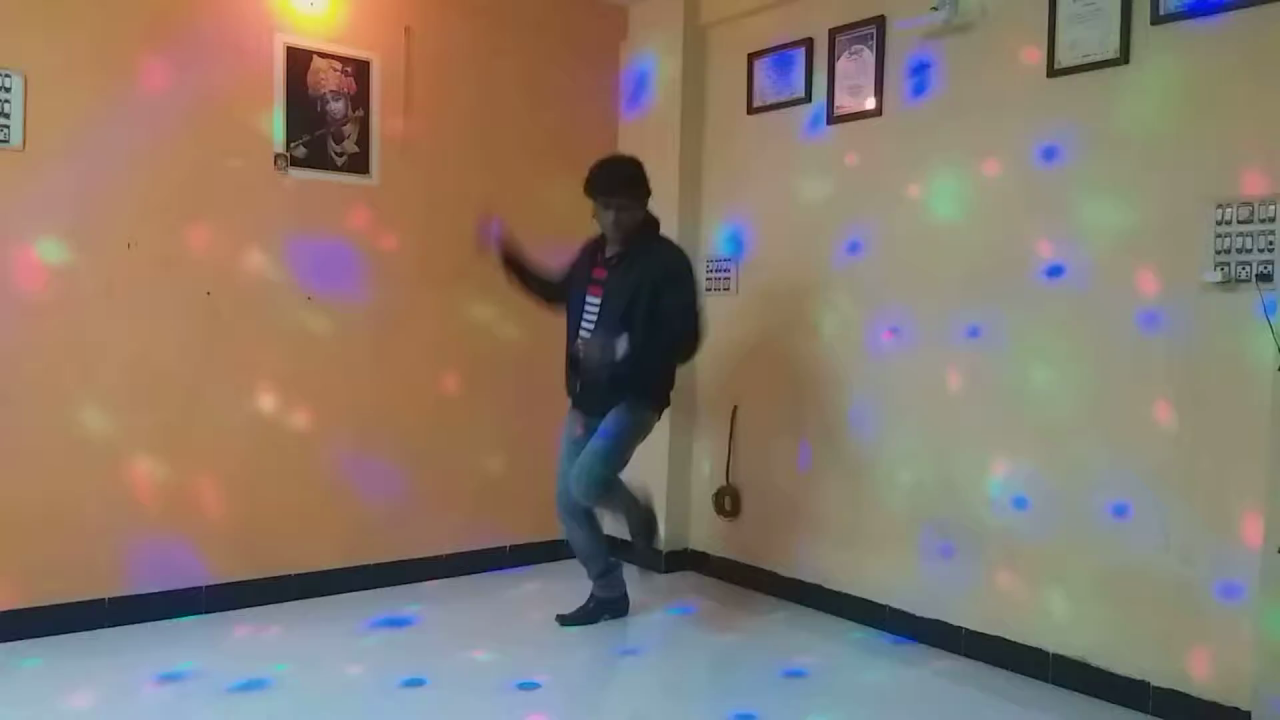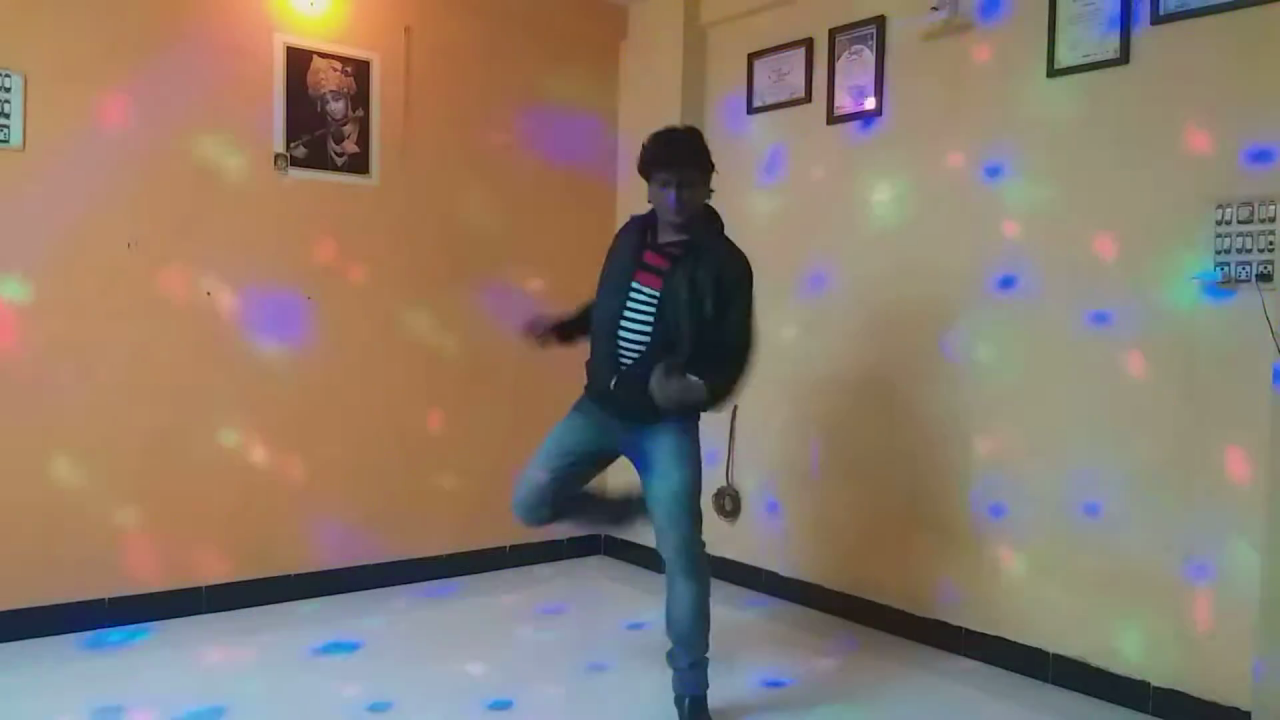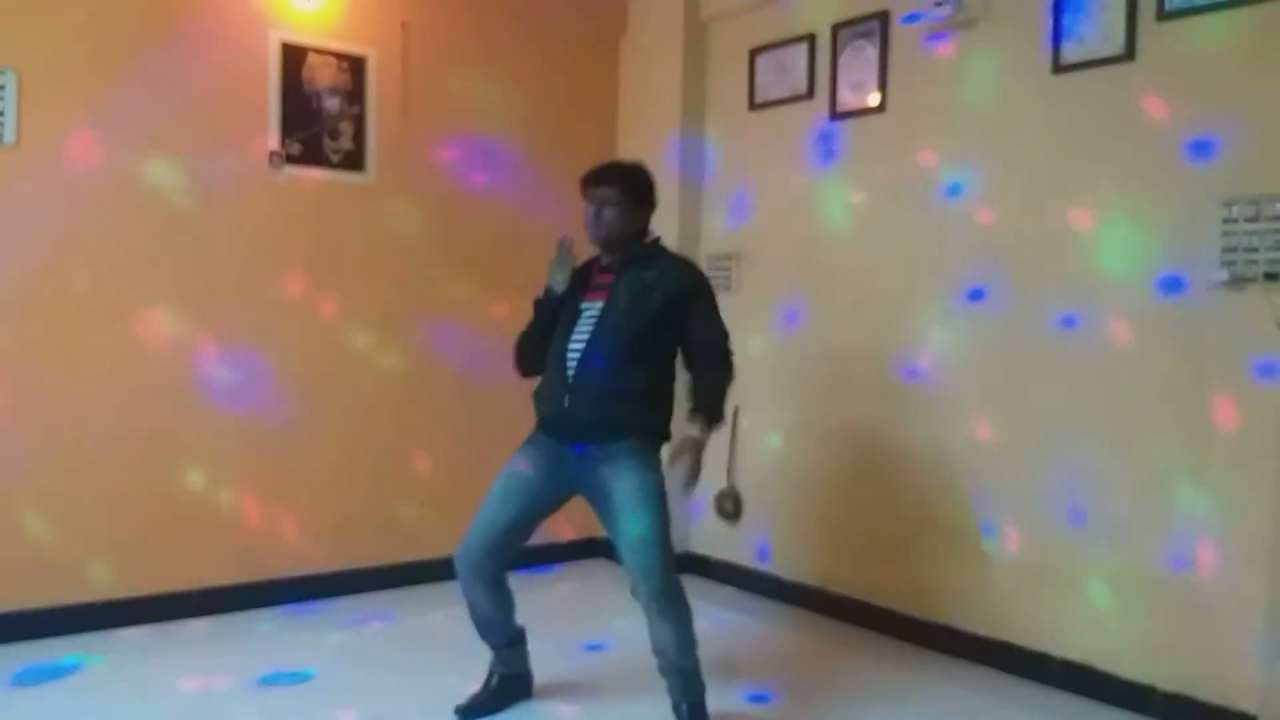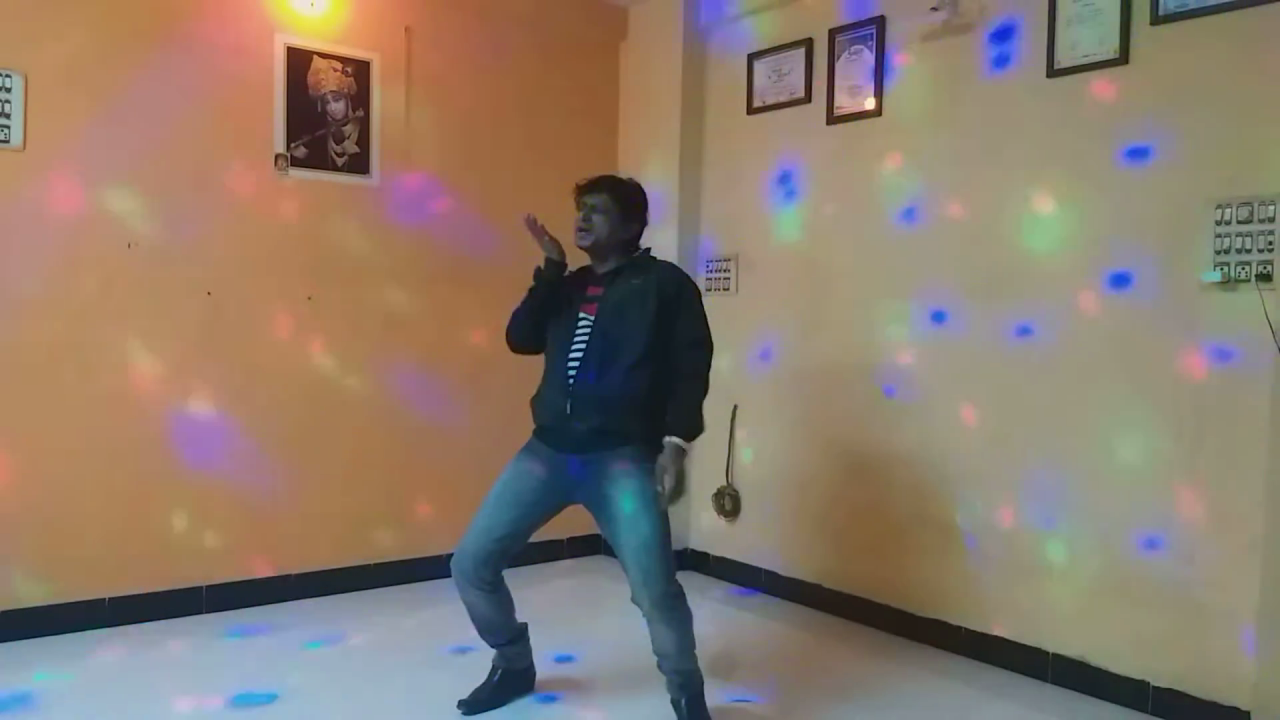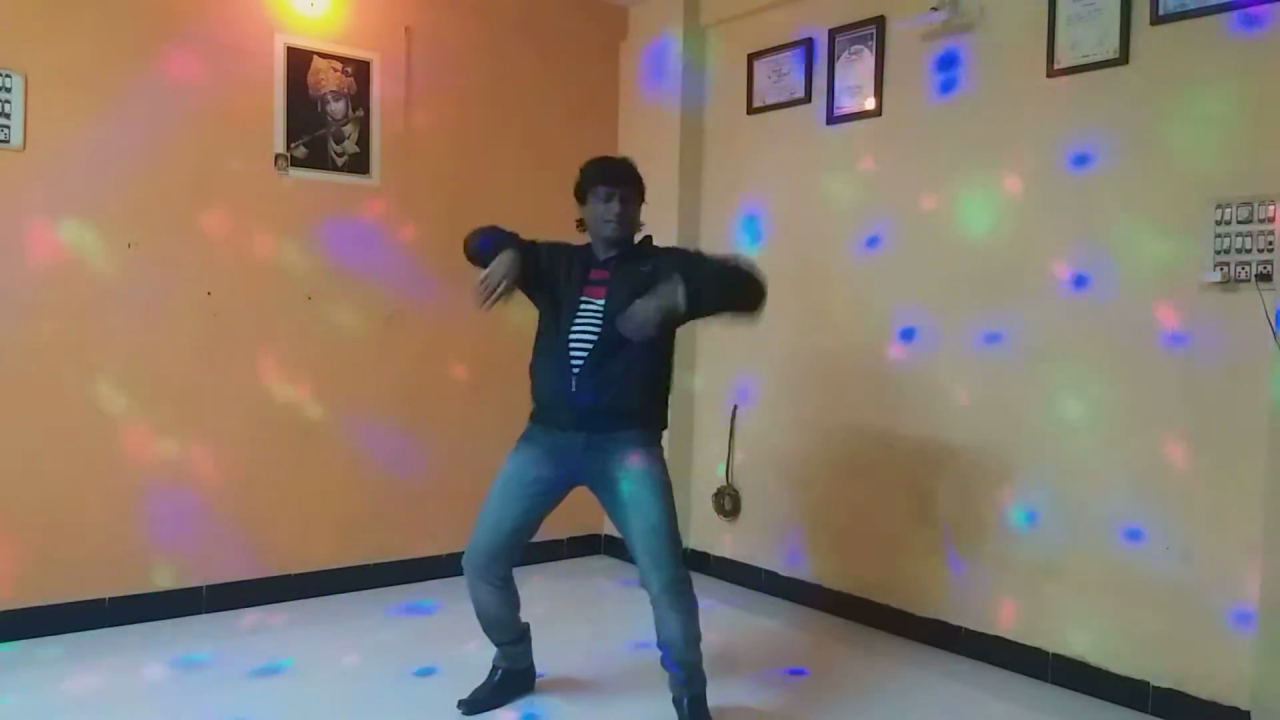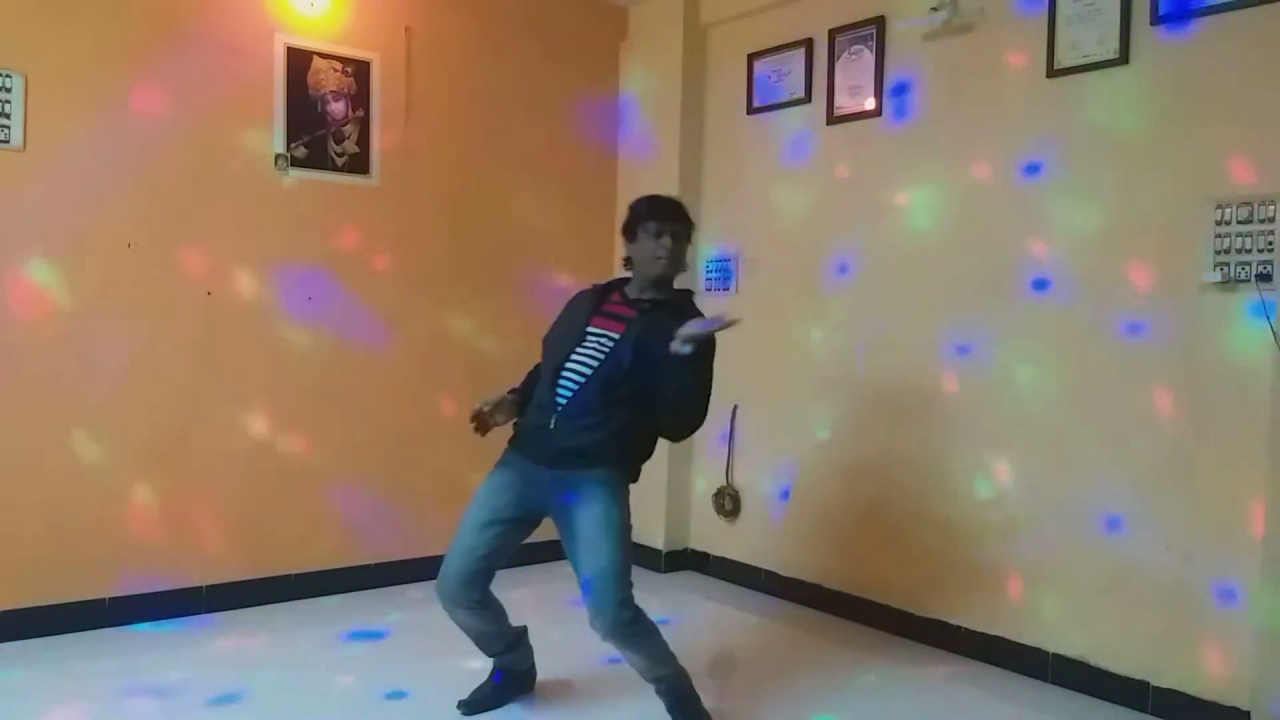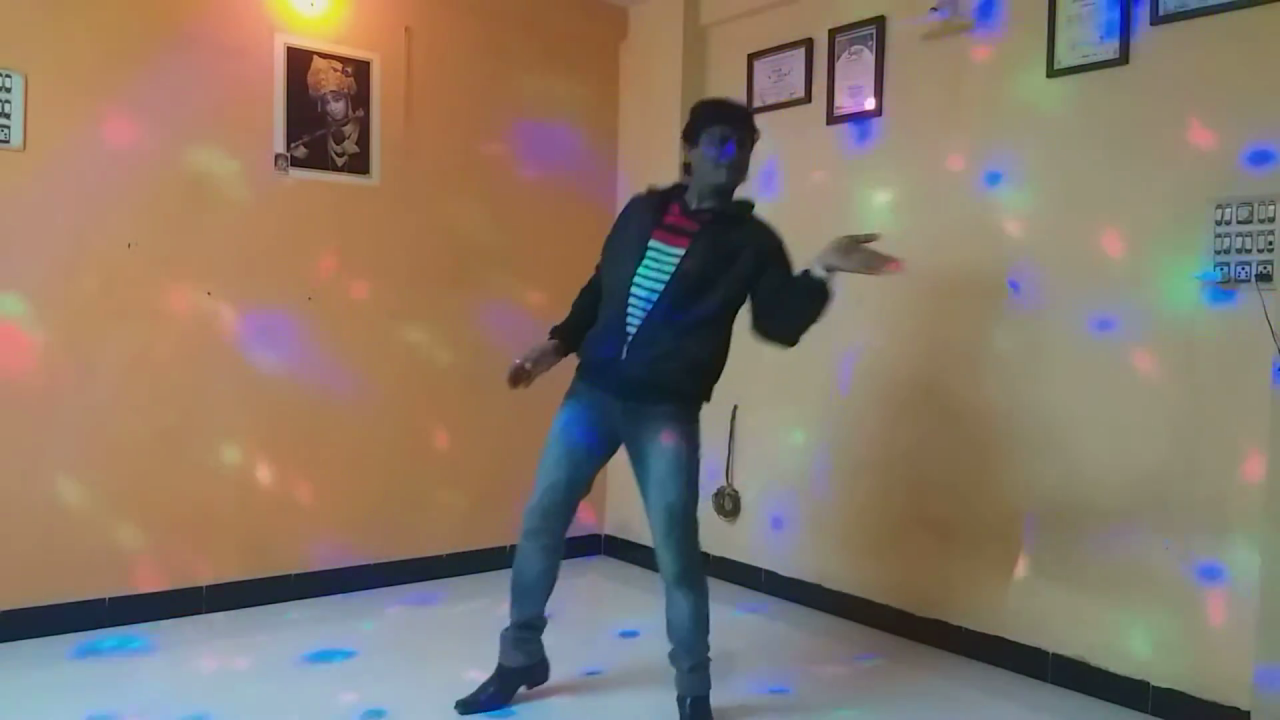
dt=0.5s
person 1, frame 1
left shoulder: (664, 261)
right shoulder: (592, 253)
left elbow: (683, 339)
right elbow: (552, 295)
left wrist: (622, 348)
right wrist: (509, 257)
left hip: (633, 398)
right hip: (587, 400)
left knee: (583, 485)
right knee: (567, 497)
left ankle: (638, 513)
right ankle: (607, 592)
person 1, frame 2
left shoulder: (724, 264)
right shoulder: (632, 235)
left elbow: (729, 360)
left wrist: (696, 386)
right wrist: (560, 328)
left hip: (667, 421)
right hip: (599, 406)
left knee: (681, 551)
right knee: (532, 504)
right ankle: (631, 507)
person 1, frame 3
left shoulder: (675, 278)
right shoulder: (578, 280)
left elbow: (711, 364)
right elbow: (528, 361)
left wrist: (698, 423)
right wrist: (552, 294)
left hip: (623, 451)
right hip: (549, 443)
left knee: (653, 583)
right knee: (474, 559)
right ankle: (511, 671)
person 1, frame 4
left shoulder: (665, 284)
right shoulder: (570, 286)
left elbow: (692, 369)
right elbow: (520, 338)
left wrist: (675, 442)
right wrist: (550, 267)
left hip: (621, 458)
right hip: (547, 451)
left knee: (655, 587)
right knee: (471, 564)
right ankle: (514, 665)
person 1, frame 5
left shoulder: (662, 269)
right shoulder: (558, 264)
left elbow: (747, 290)
right elbow: (482, 243)
left wrist: (678, 296)
right wrist: (504, 256)
left hip: (625, 441)
right hip: (548, 435)
left knee: (663, 573)
right knee: (482, 559)
right ankle: (514, 665)
person 1, frame 6
left shoulder: (686, 326)
right shoulder: (585, 303)
left elbow: (679, 424)
left wrist: (685, 350)
right wrist: (512, 401)
left hip: (595, 479)
right hip: (523, 463)
left knee: (610, 612)
right knee: (456, 586)
right ankle: (514, 666)
person 1, frame 7
left shoulder: (751, 241)
right shoulder: (642, 210)
left elbow: (781, 325)
left wrist: (820, 274)
right wrist: (556, 343)
left hip: (667, 409)
right hip: (592, 392)
left knee: (677, 552)
right knee: (540, 523)
right ankle: (519, 657)
